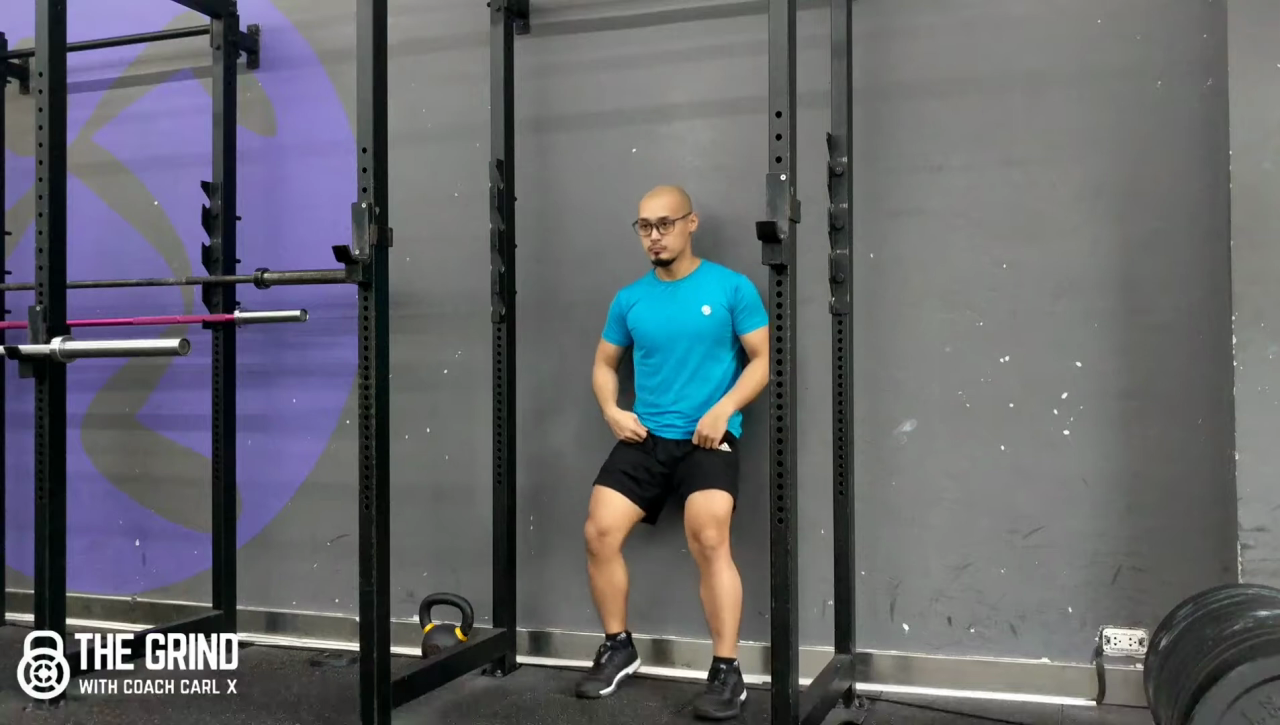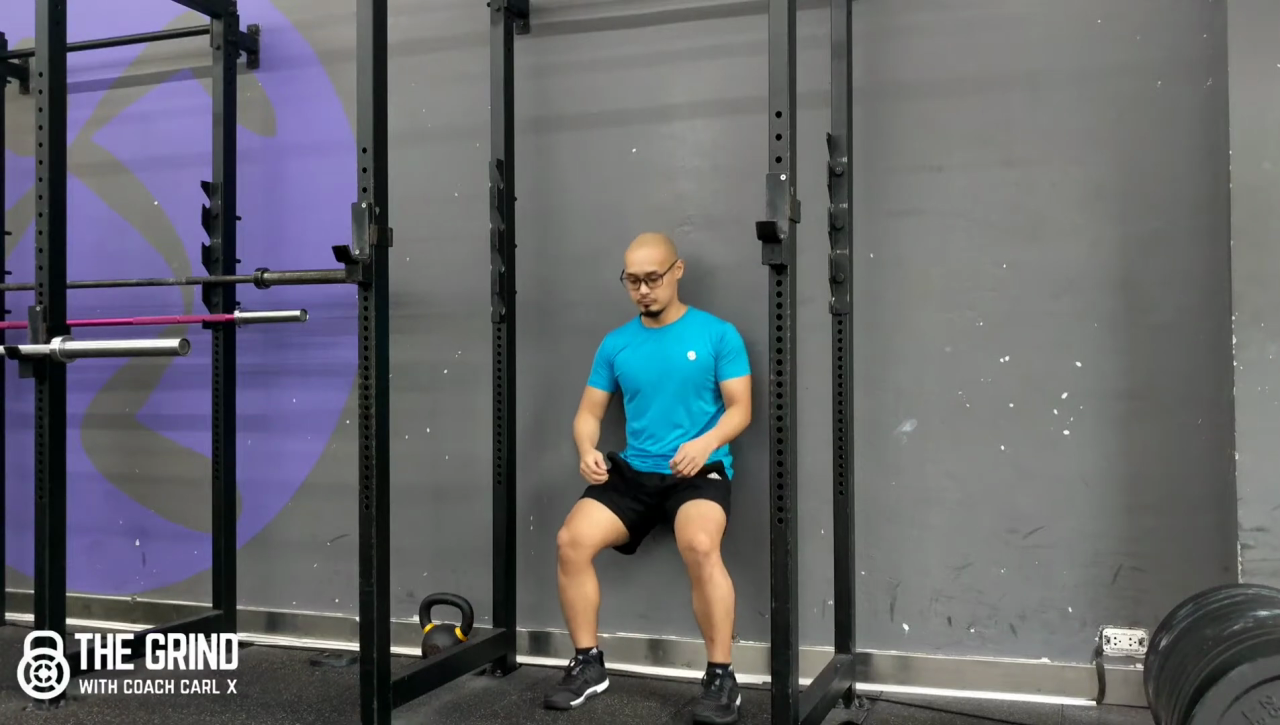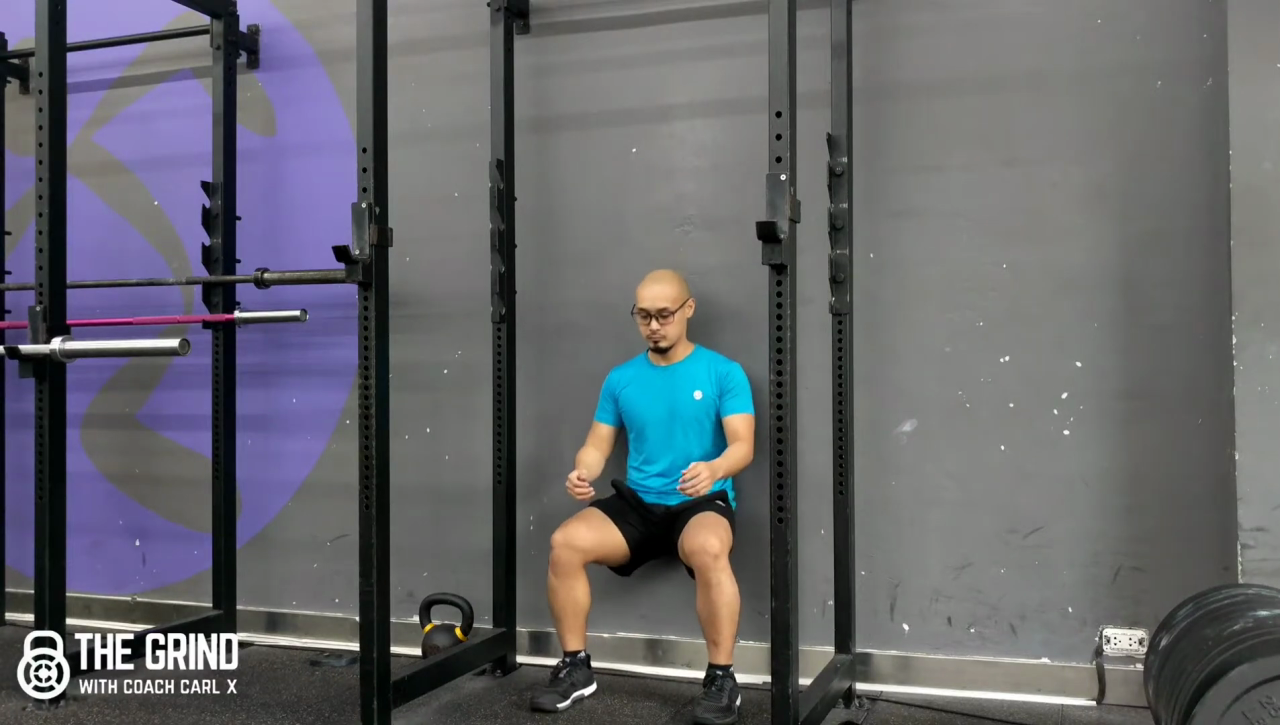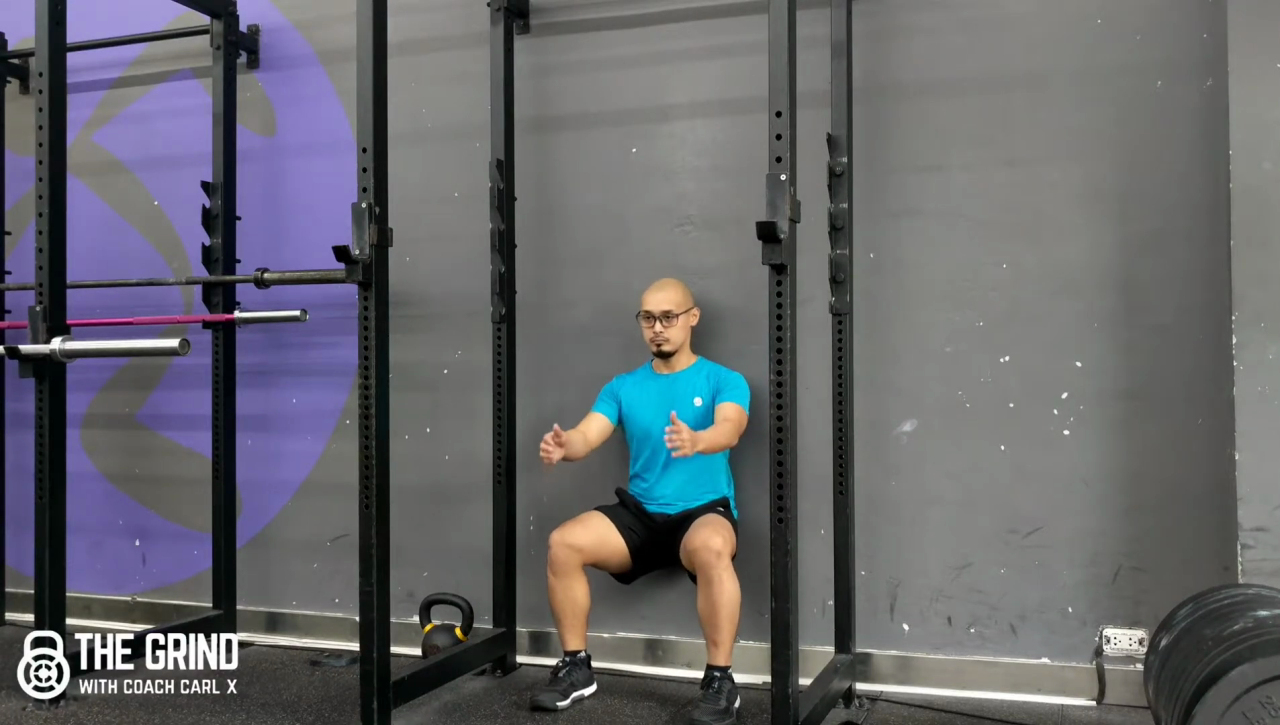
dt=0.5s
person 1, frame 1
left shoulder: (732, 288)
right shoulder: (629, 298)
left elbow: (762, 359)
right elbow: (604, 363)
left wrist: (724, 409)
right wrist: (611, 410)
left hip: (707, 437)
right hip: (644, 438)
left knee: (709, 541)
right knee: (599, 533)
left ankle: (726, 671)
right ankle: (618, 647)
person 1, frame 2
left shoulder: (718, 334)
right shoulder: (615, 344)
left elbow: (740, 407)
right elbow: (589, 412)
left wrist: (706, 443)
right wrist: (588, 451)
left hip: (699, 473)
right hip: (633, 472)
left knee: (699, 545)
right knee: (572, 540)
left ankle: (721, 676)
right ankle: (588, 665)
person 1, frame 3
left shoulder: (723, 372)
right shoulder: (621, 379)
left elbow: (743, 445)
right elbow: (597, 446)
left wrist: (714, 469)
right wrist: (583, 473)
left hip: (700, 502)
right hip: (636, 502)
left knee: (708, 550)
right knee: (565, 542)
left ankle: (721, 679)
right ankle: (575, 666)
person 1, frame 4
left shoulder: (725, 381)
right shoulder: (623, 386)
left elbow: (730, 428)
right elbow: (589, 434)
left wrist: (694, 441)
right wrist: (564, 446)
left hip: (704, 513)
right hip: (640, 513)
left knee: (711, 549)
right knee: (562, 543)
left ankle: (719, 681)
right ankle: (575, 667)
